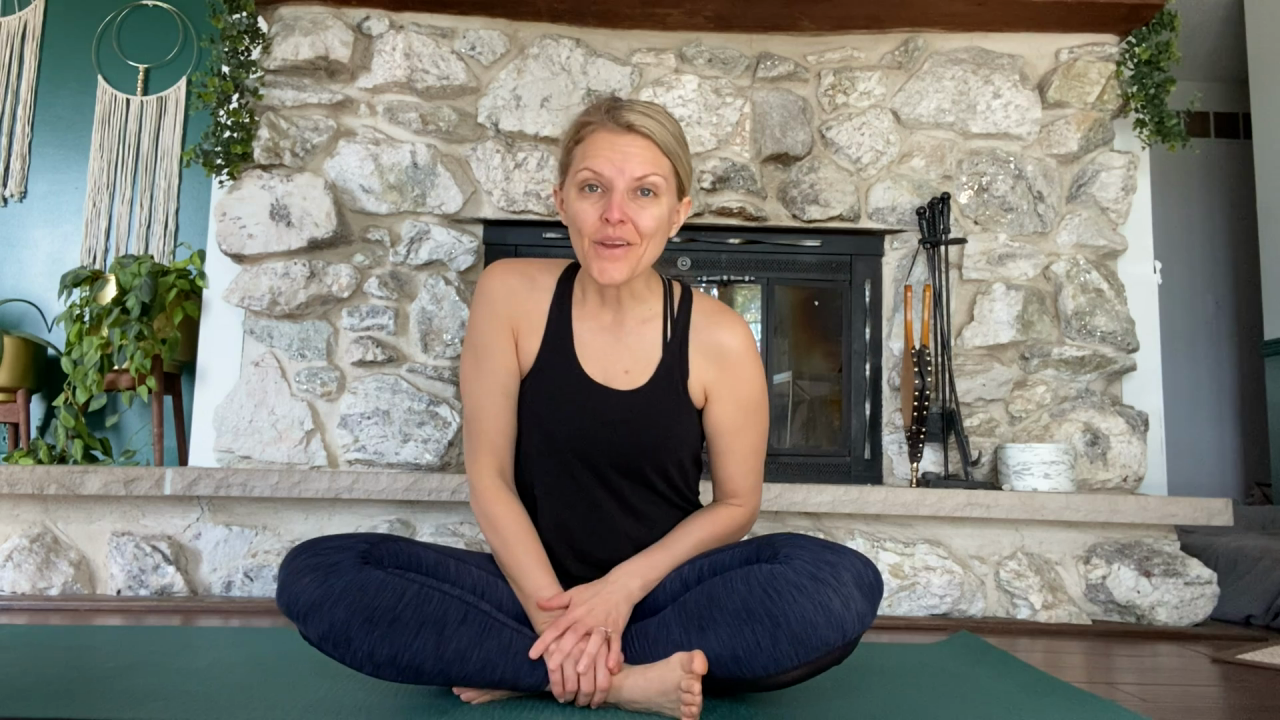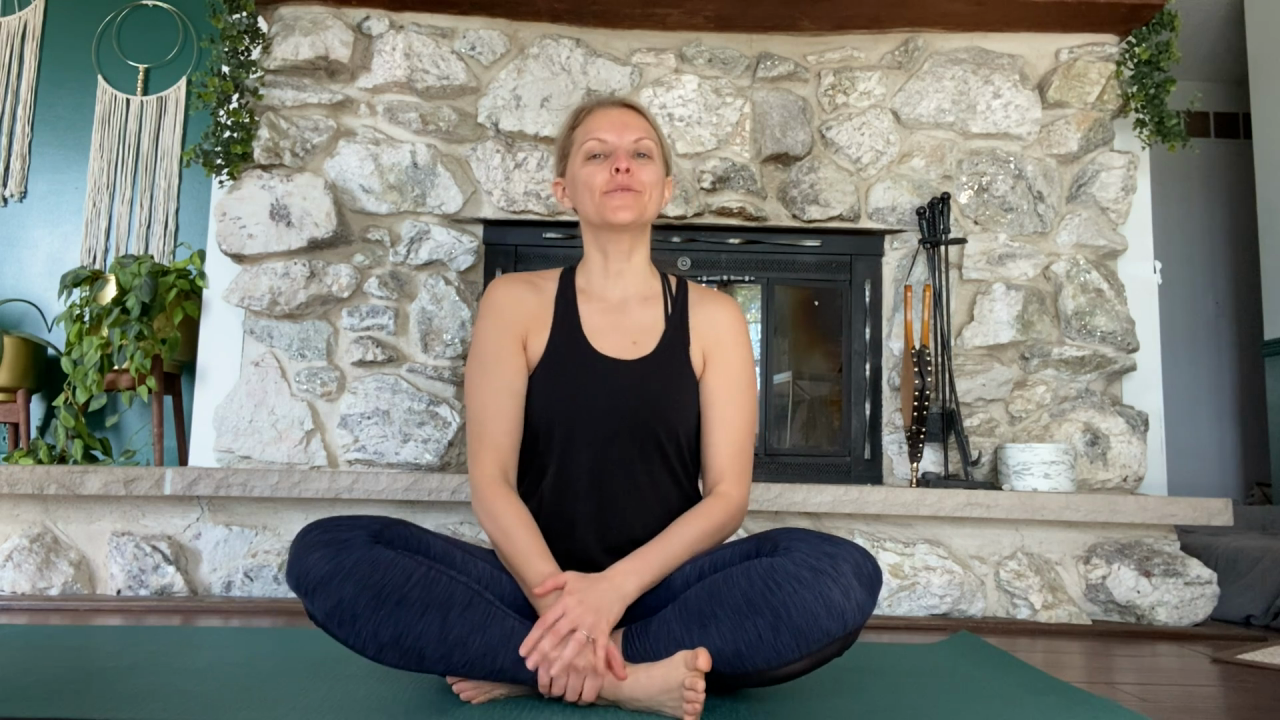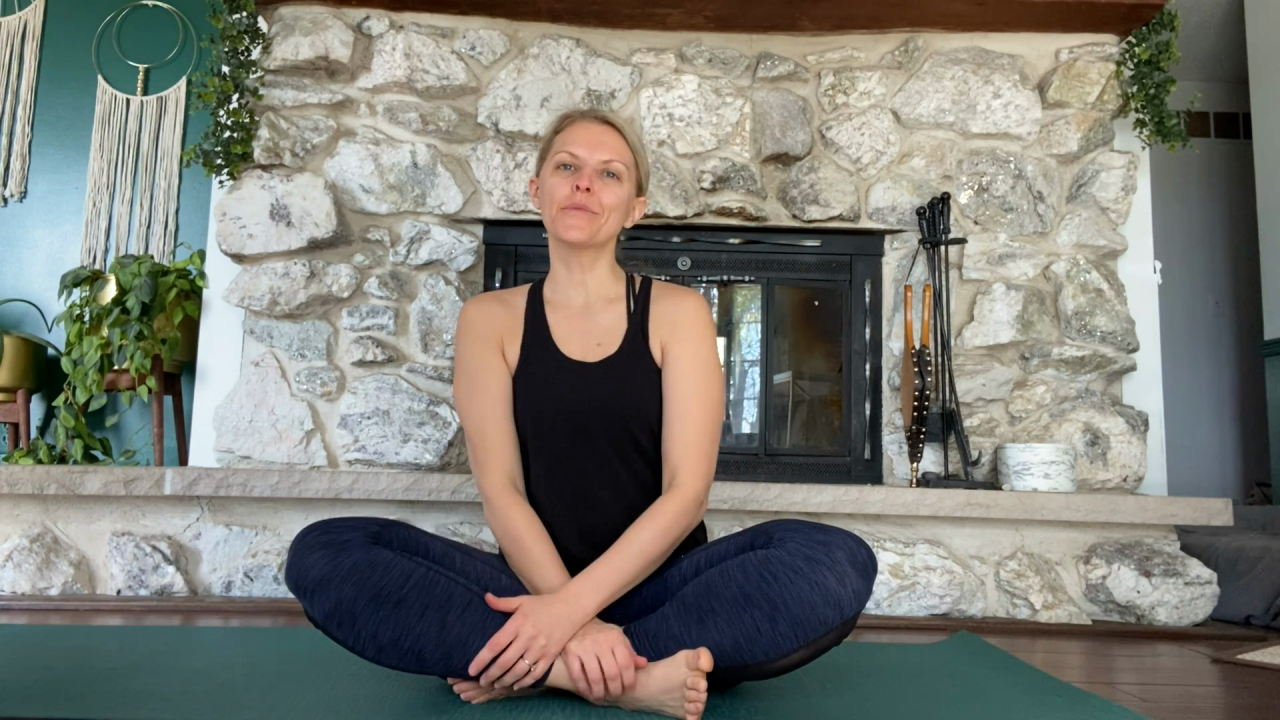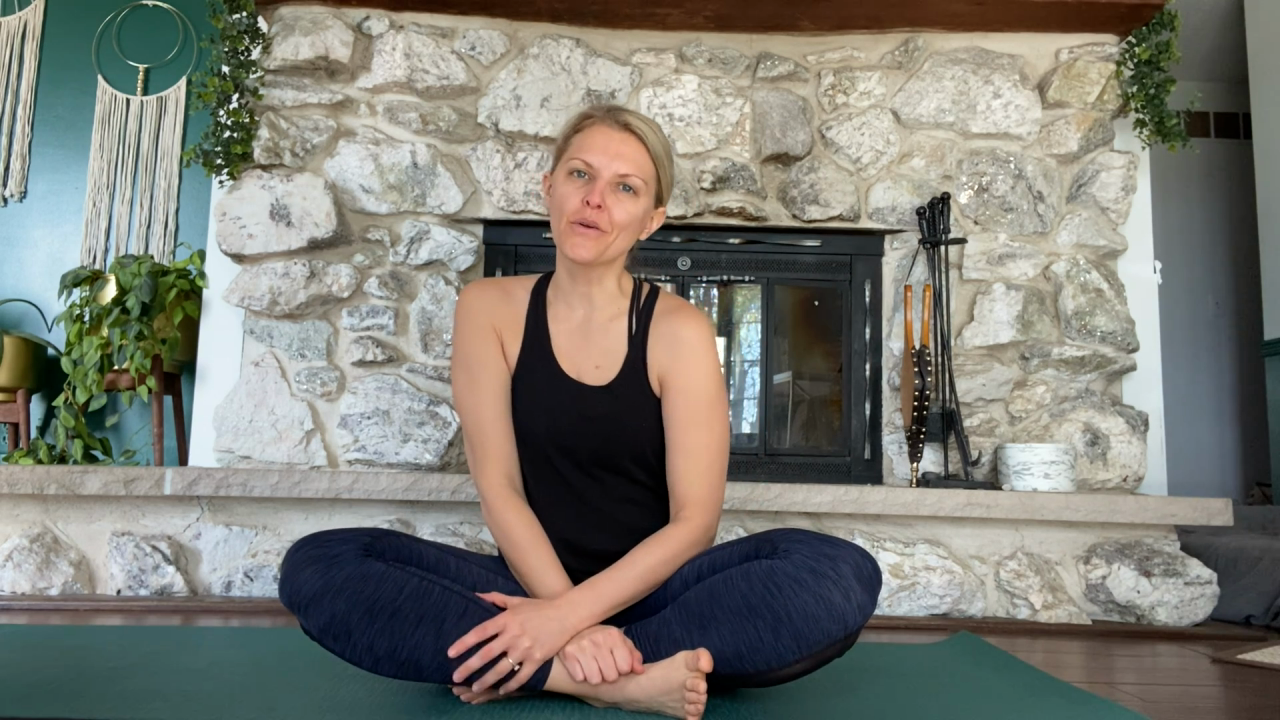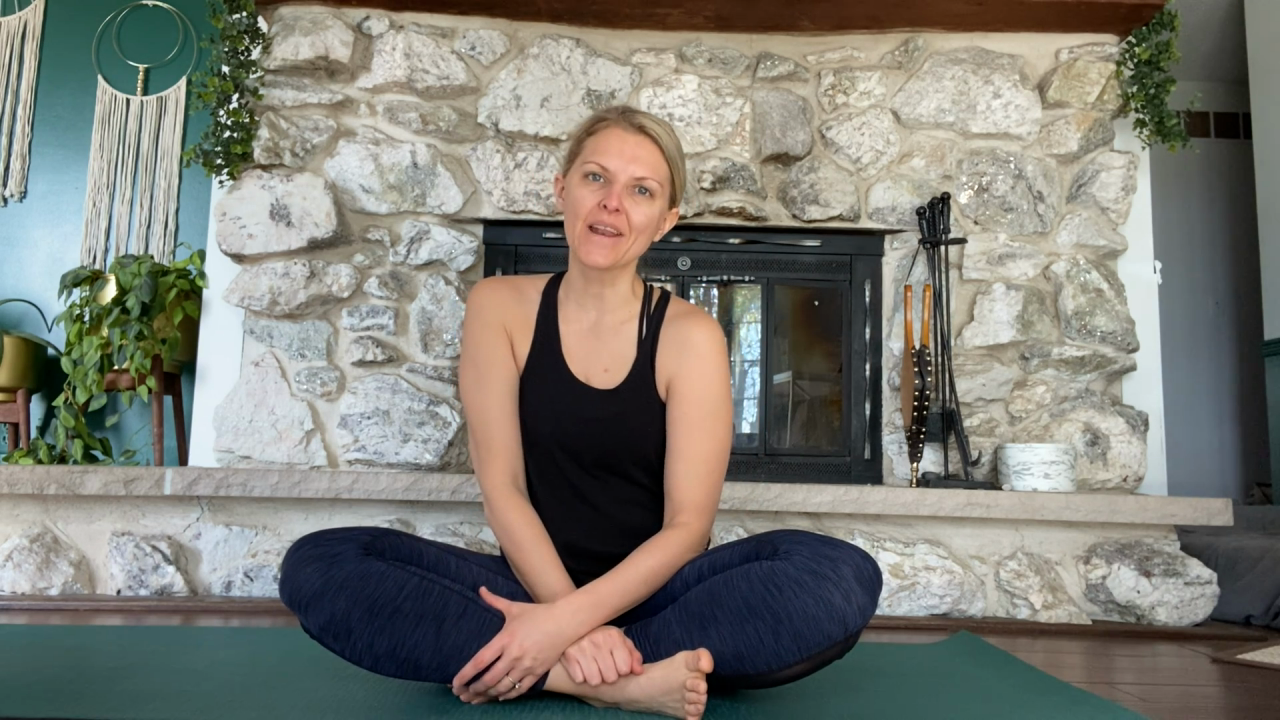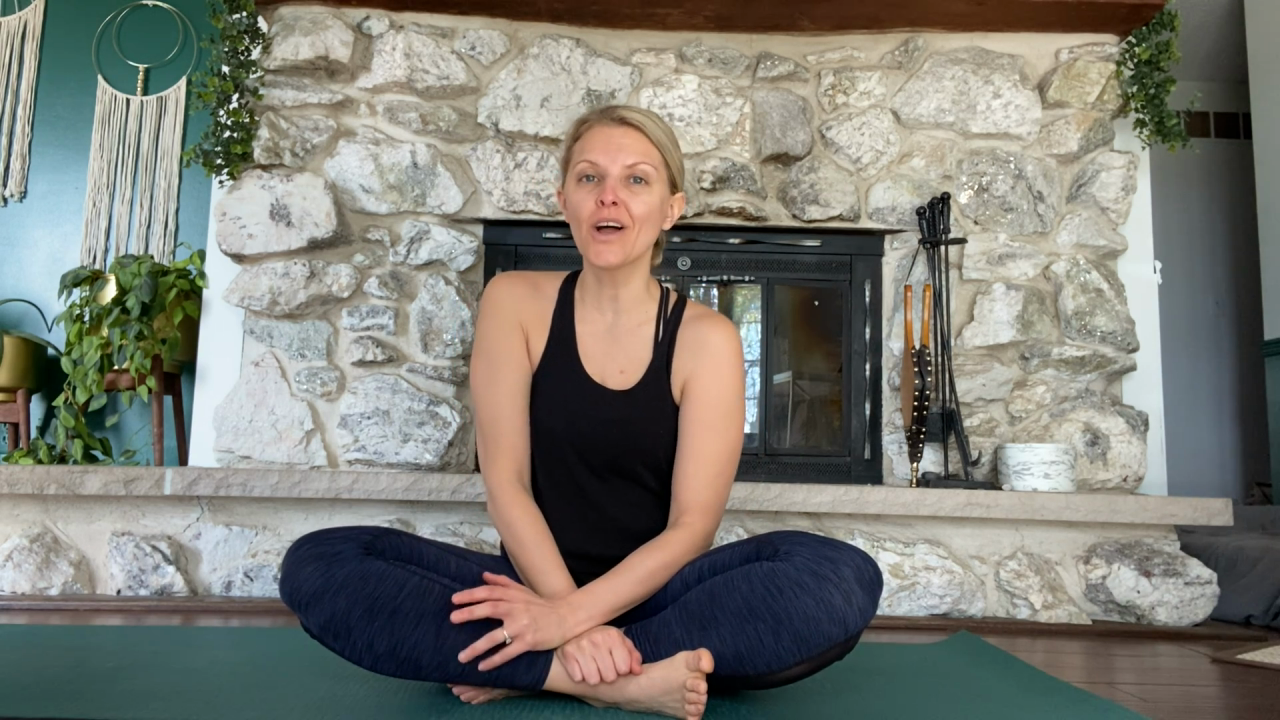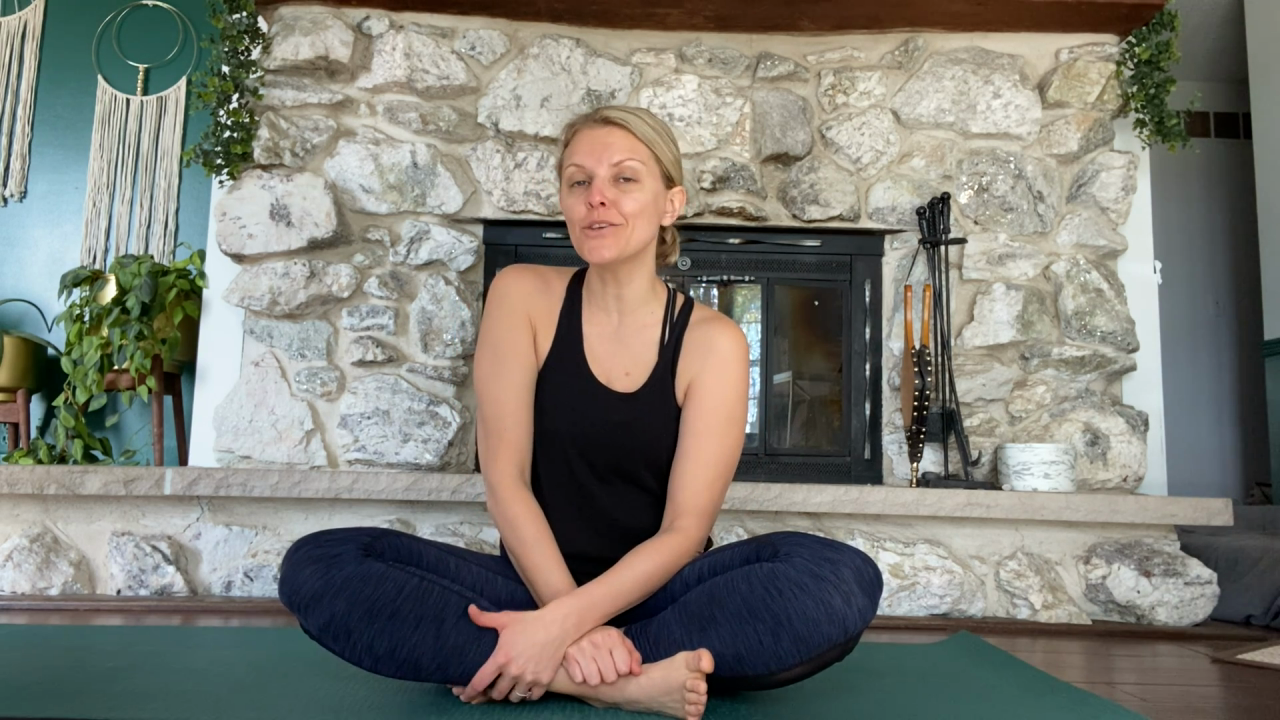
dt=0.7s
person 1, frame 1
left shoulder: (718, 338)
right shoulder: (510, 294)
left elbow: (736, 502)
right elbow: (489, 478)
left wrist: (627, 583)
right wrist: (551, 612)
left hip: (664, 592)
right hip: (538, 590)
left knee: (845, 584)
right knee: (313, 576)
left ankle: (524, 667)
person 1, frame 2
left shoulder: (712, 315)
right shoulder: (516, 301)
left elbow: (727, 496)
right elbow: (490, 481)
left wrist: (618, 587)
right wrist: (560, 610)
left hip: (668, 592)
right hip: (539, 590)
left knee: (844, 578)
right knee: (324, 553)
left ankle: (529, 669)
person 1, frame 3
left shoulder: (677, 311)
right shoulder: (490, 317)
left elbow: (687, 491)
right elbow: (500, 491)
left wrist: (570, 607)
right wrist: (571, 614)
left hip: (663, 590)
right hip: (540, 587)
left knee: (837, 563)
right knee: (323, 554)
left ankle: (543, 669)
person 1, frame 4
left shoulder: (678, 331)
right shoulder: (489, 308)
left elbow: (695, 523)
right elbow: (498, 490)
left wrist: (569, 615)
right wrist: (565, 616)
left hip: (656, 593)
right hip: (536, 588)
left knee: (842, 577)
right knee: (315, 566)
person 1, frame 5
left shoulder: (689, 335)
right shoulder: (501, 305)
left elbow: (688, 526)
right elbow: (502, 488)
left wrist: (569, 622)
right wrist: (567, 618)
left hip: (654, 594)
right hip: (536, 588)
left knee: (841, 577)
right knee: (317, 564)
person 1, frame 6
left shoulder: (705, 337)
right shoulder: (515, 301)
left elbow: (693, 526)
right elbow: (505, 484)
left wrist: (572, 616)
right wrist: (563, 611)
left hip: (656, 596)
right hip: (539, 588)
left knee: (843, 578)
right knee: (317, 564)
person 1, frame 7
left shoulder: (711, 341)
right shoulder: (522, 295)
left elbow: (685, 530)
right elbow: (505, 479)
left wrist: (562, 625)
right wrist: (568, 618)
left hip: (658, 596)
right hip: (537, 589)
left knee: (843, 580)
right knee: (317, 565)
left ankle: (551, 663)
